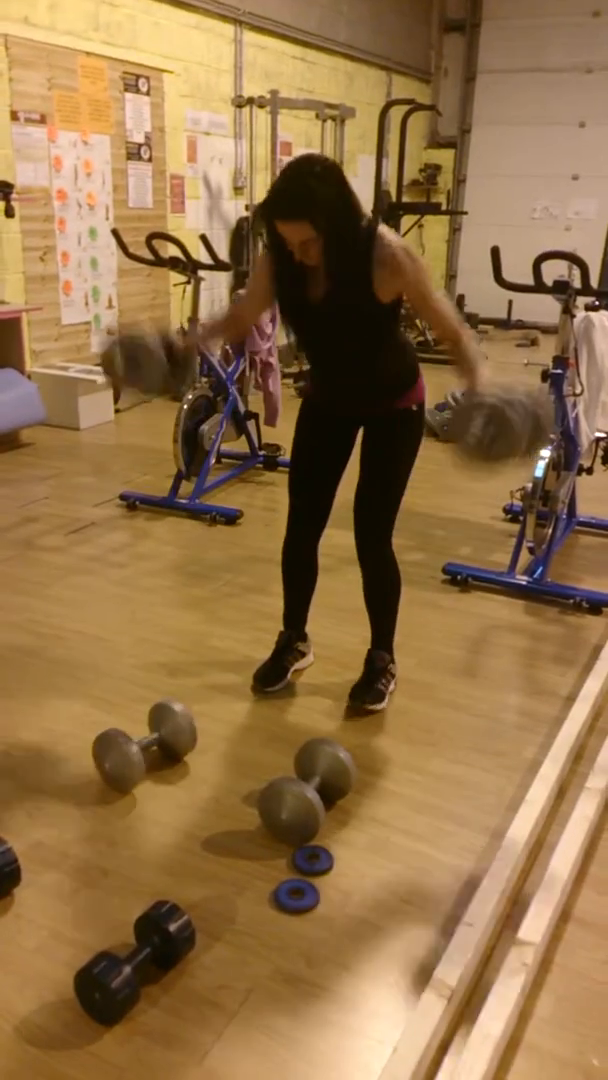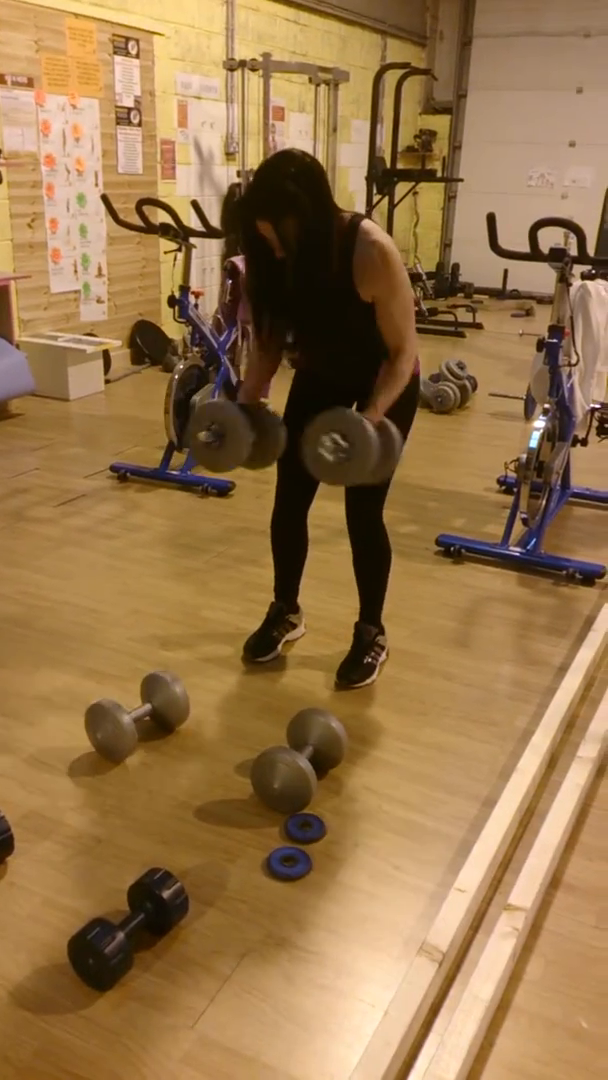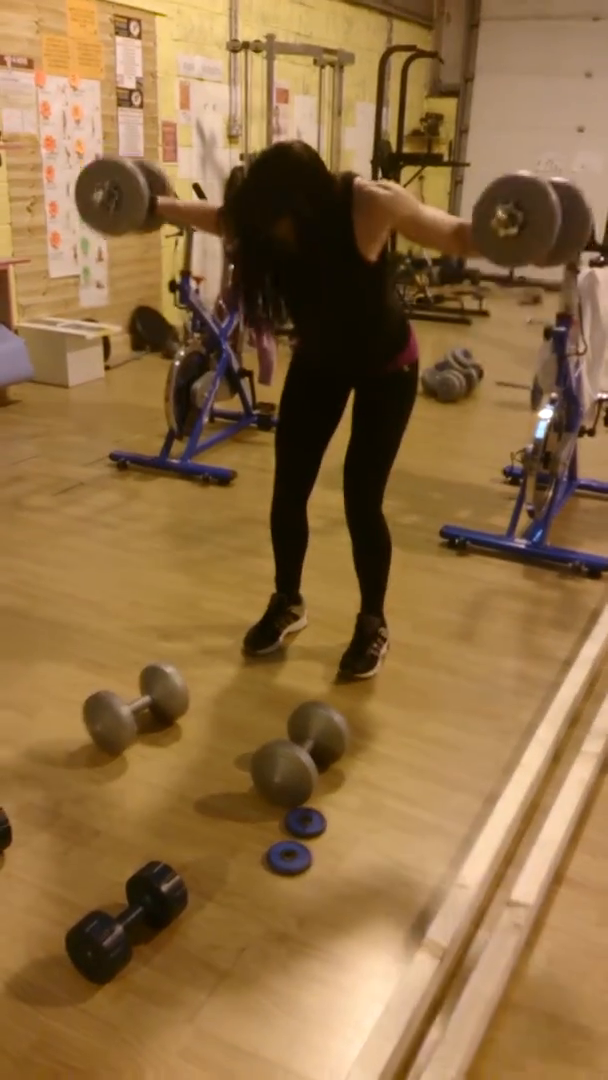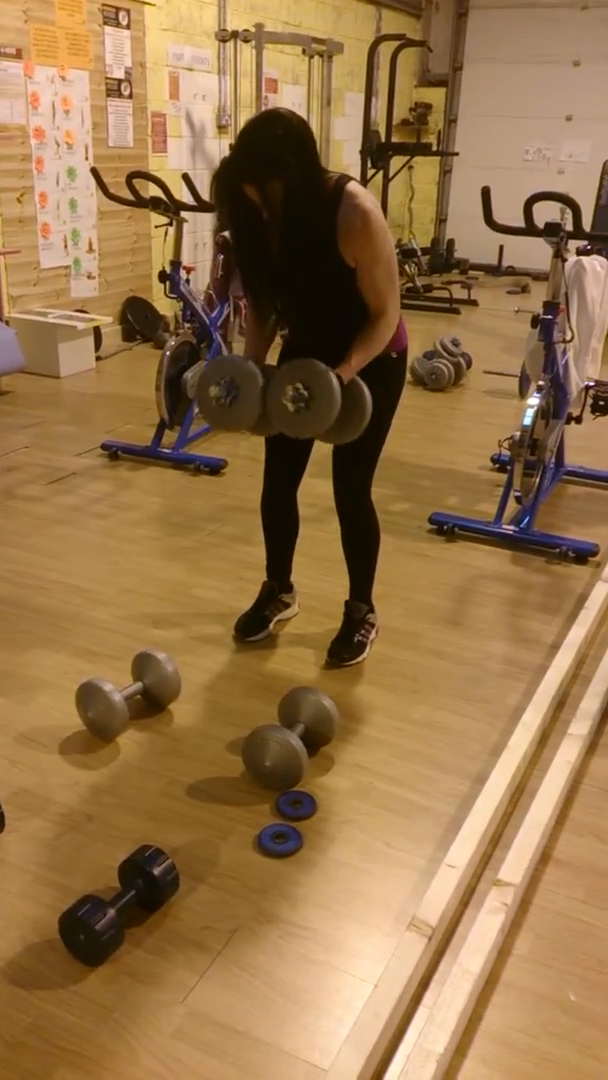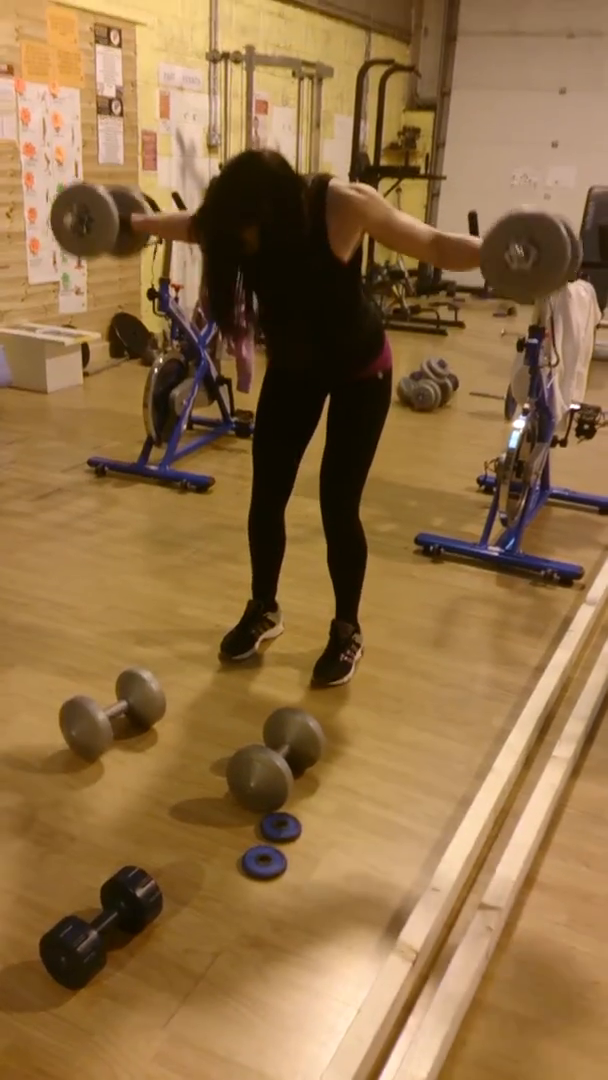
dt=1s
person 1, frame 1
left shoulder: (386, 257)
right shoulder: (281, 261)
left elbow: (449, 329)
right elbow: (243, 317)
left wrist: (479, 390)
left hip: (393, 406)
right hip: (326, 401)
left knee: (371, 536)
right knee: (301, 526)
left ankle: (383, 660)
right ankle: (294, 640)
person 1, frame 2
left shoulder: (372, 252)
right shoulder: (271, 254)
left elbow: (402, 349)
right elbow: (266, 336)
left wrist: (370, 420)
right wrist: (246, 402)
left hip: (382, 384)
right hip: (317, 376)
left knee: (362, 509)
right knee: (289, 499)
left ankle: (371, 633)
right ankle: (285, 612)
person 1, frame 3
left shoulder: (369, 204)
right shoulder: (269, 215)
left elbow: (453, 234)
right elbow: (221, 219)
right wrist: (159, 207)
left hip: (385, 365)
right hip: (316, 359)
left knee: (361, 500)
right knee: (289, 489)
left ankle: (373, 624)
right ankle: (286, 603)
person 1, frame 4
left shoulder: (355, 213)
right shoulder: (256, 215)
left elbow: (386, 311)
right elbow: (261, 299)
left wrist: (341, 379)
right wrist: (251, 365)
left hip: (370, 357)
right hip: (303, 349)
left knee: (350, 487)
right knee: (278, 477)
left ankle: (361, 611)
right ankle: (277, 591)
person 1, frame 5
left shoulder: (342, 205)
right shoulder: (245, 219)
left elbow: (430, 243)
right elbow: (199, 228)
right wrist: (138, 224)
left hip: (360, 370)
right hip: (292, 365)
left knee: (338, 504)
right knee: (266, 494)
left ankle: (347, 631)
right ankle: (263, 609)
